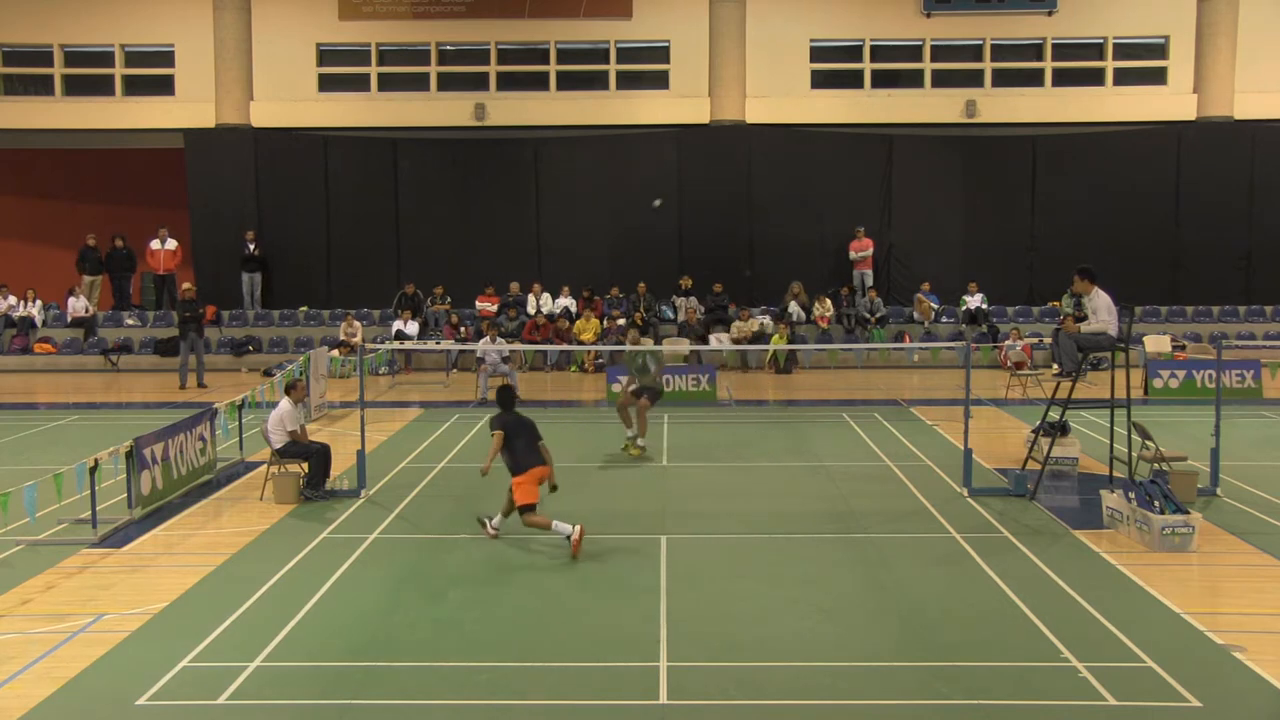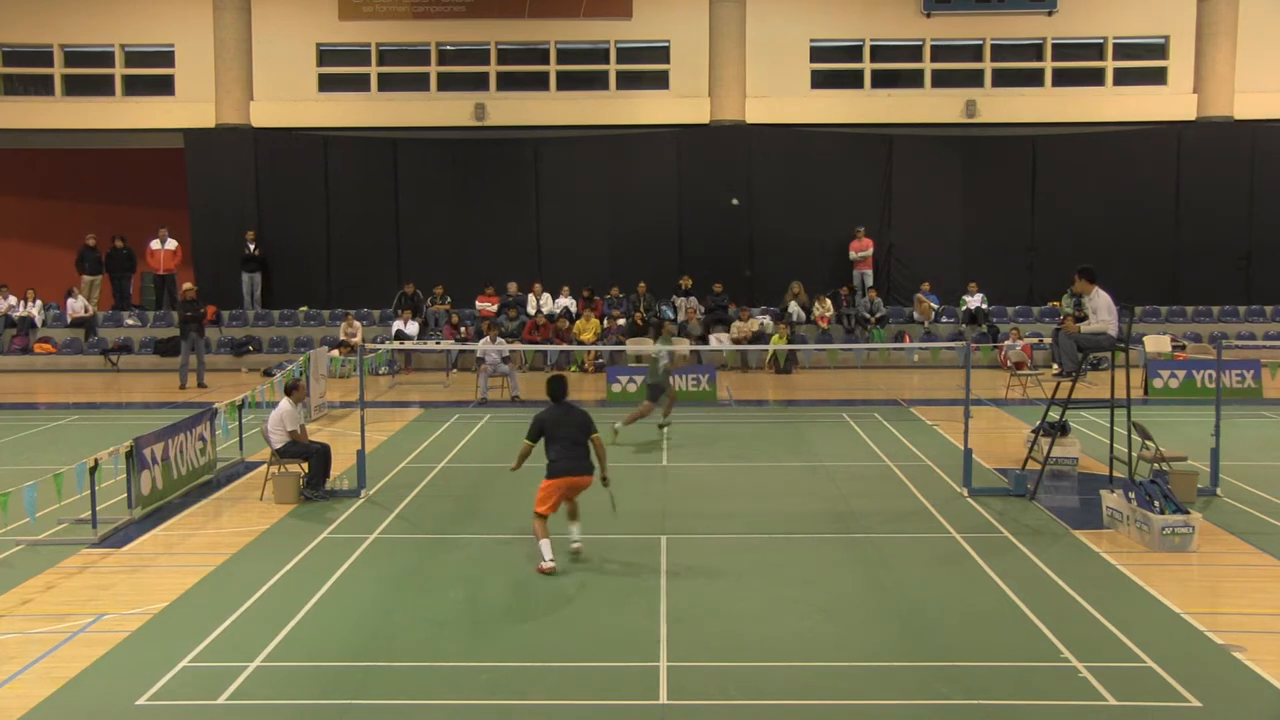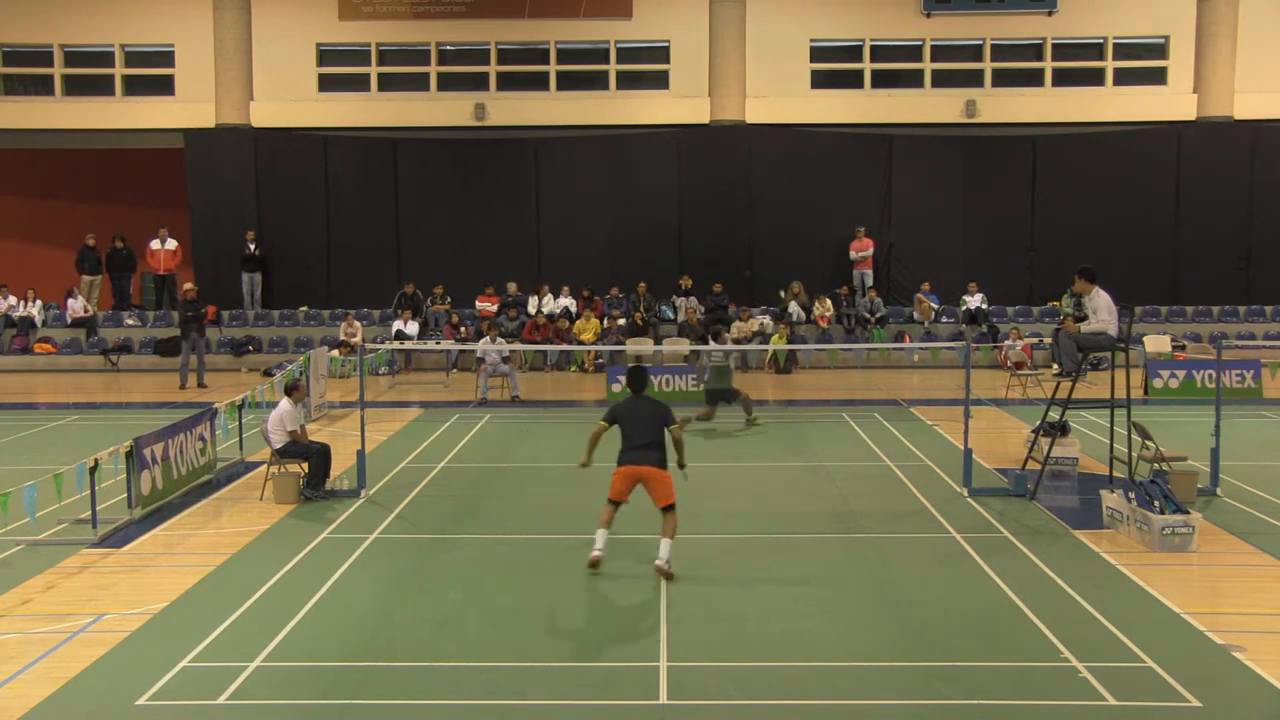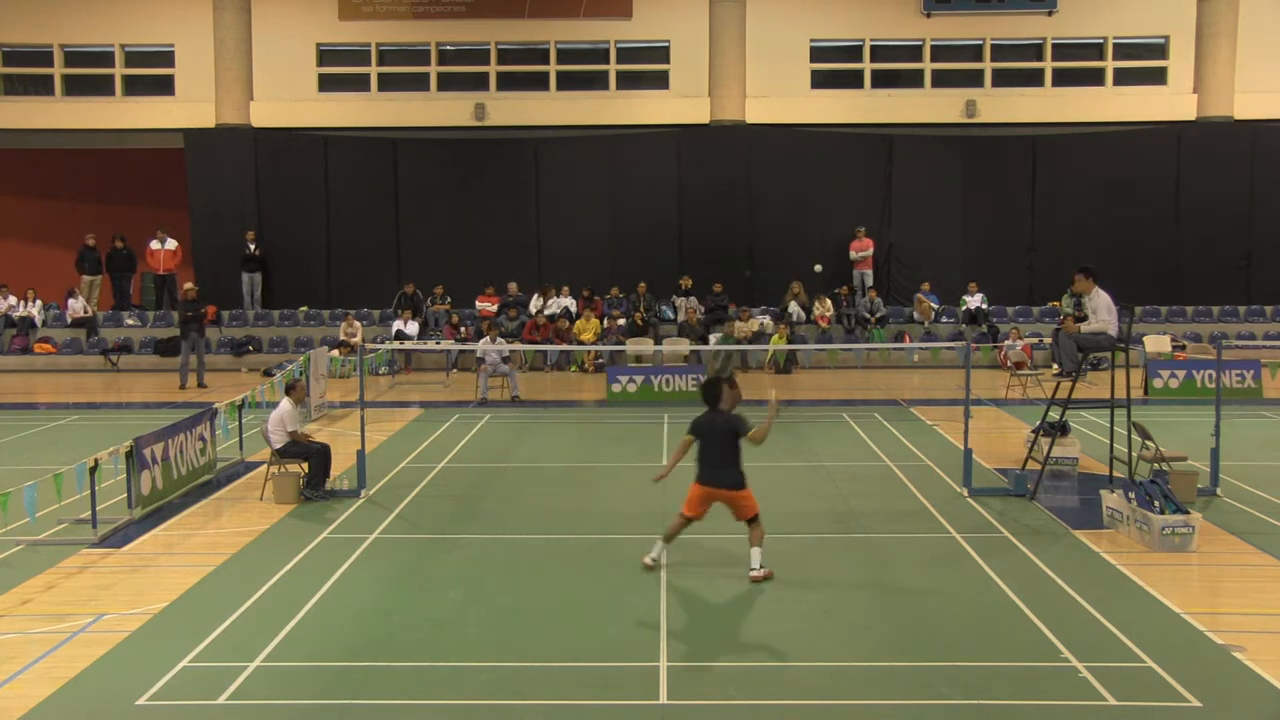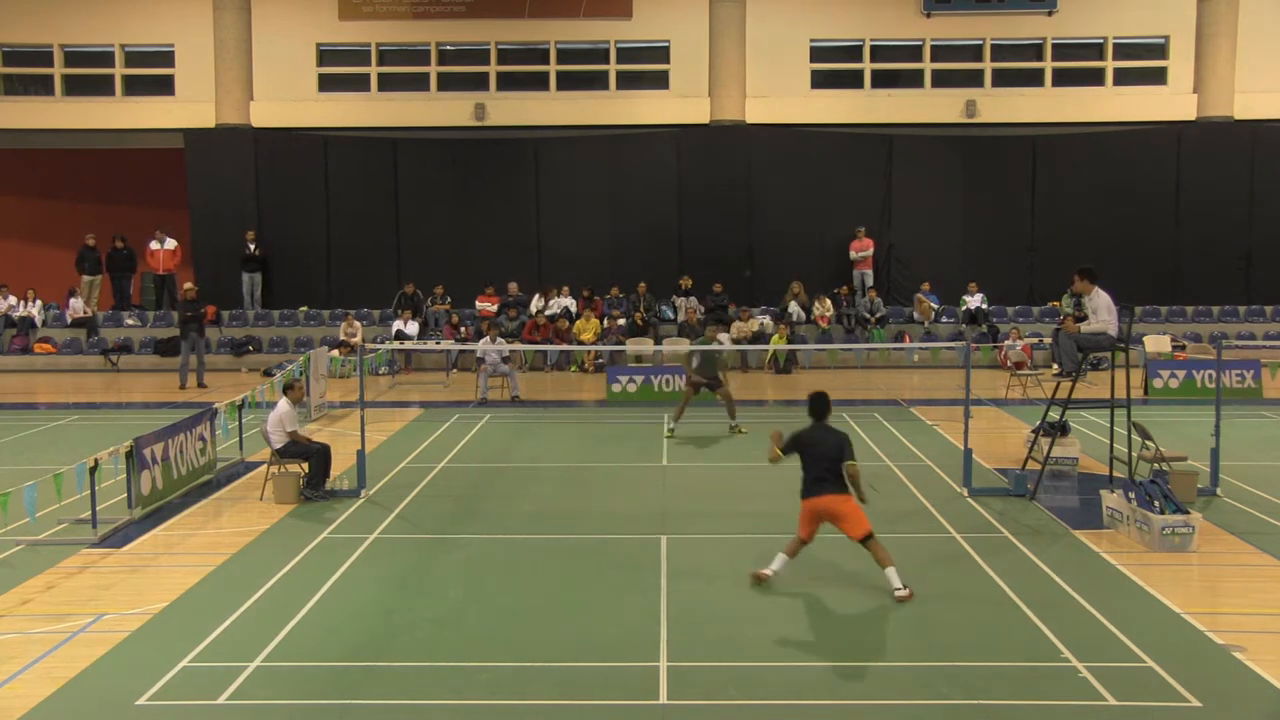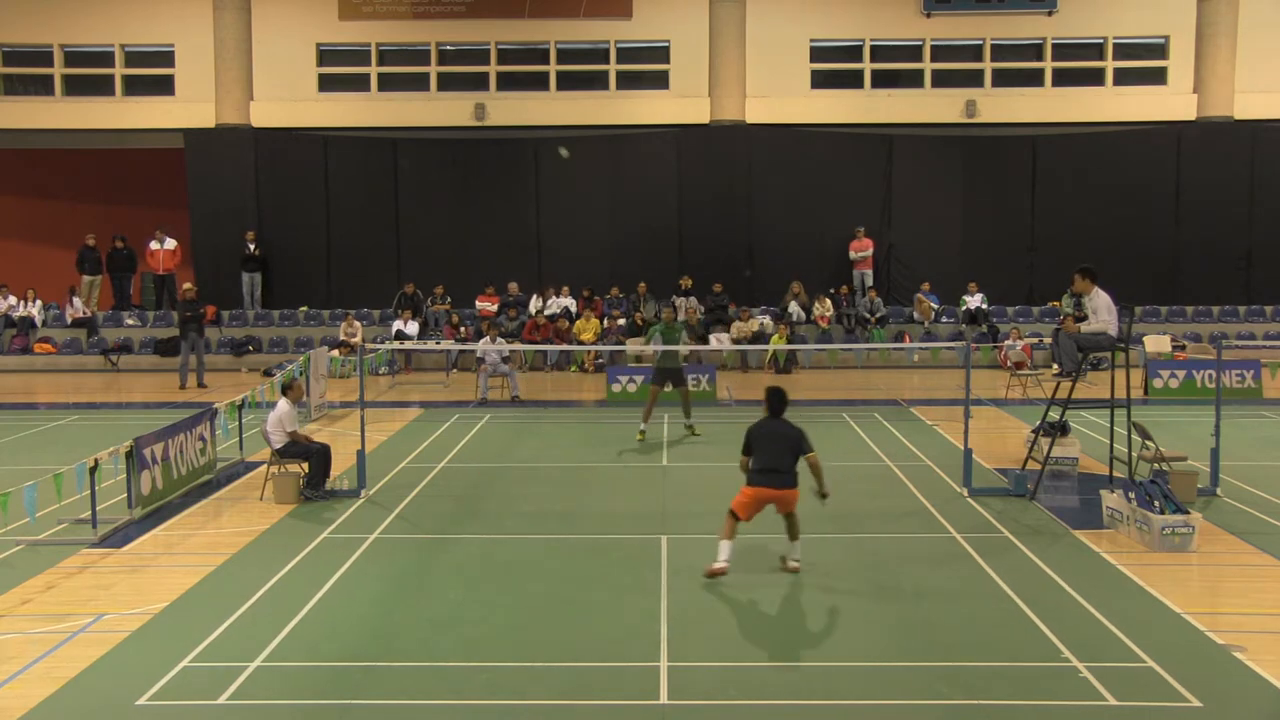
dt=0.4s
person 1, frame 1
left shoulder: (497, 420)
right shoulder: (527, 421)
left elbow: (498, 438)
right elbow: (544, 449)
left wrist: (488, 461)
right wrist: (551, 478)
left hip: (525, 471)
right hip: (542, 467)
left knee: (528, 518)
right knee: (513, 492)
left ankle: (571, 530)
right ankle: (494, 525)
person 1, frame 2
left shoulder: (542, 417)
right shoulder: (582, 415)
left elbow: (527, 448)
right elbow: (598, 443)
left wrist: (517, 464)
right wrist: (604, 471)
left hip: (557, 474)
right hip: (584, 473)
left knee: (539, 517)
right knee: (570, 501)
left ankle: (548, 560)
right ankle: (576, 542)
person 1, frame 3
left shoulder: (618, 407)
right shoulder: (661, 408)
left elbow: (596, 432)
right elbow: (677, 436)
left wrist: (587, 457)
right wrist: (681, 459)
left hip: (626, 465)
right hip: (655, 466)
left knee: (611, 506)
right knee: (669, 513)
left ankle: (598, 550)
right ankle: (662, 560)
person 1, frame 4
left shoulder: (698, 423)
right shoulder: (734, 420)
left elbow: (684, 446)
right elbow: (757, 439)
left wrist: (667, 469)
right wrist: (771, 416)
left hip: (704, 483)
right hip: (734, 485)
left knee: (683, 519)
right knee: (754, 523)
left ankle: (654, 557)
right ankle: (756, 569)
person 1, frame 5
left shoulder: (799, 437)
right shoulder: (841, 438)
left elbow: (773, 458)
right elbow: (852, 471)
left wrist: (775, 441)
right wrist: (861, 494)
left hip: (810, 500)
right hip: (839, 498)
left knee: (802, 540)
right knee: (871, 542)
left ankle: (771, 570)
right ankle: (899, 588)
person 1, frame 6
left shoulder: (755, 429)
right shoulder: (797, 432)
left elbow: (743, 465)
right elbow: (814, 462)
right wrist: (822, 488)
left hip: (758, 487)
right hip: (788, 488)
left knee: (731, 518)
right knee: (789, 516)
left ankle: (722, 562)
right ankle: (793, 560)
